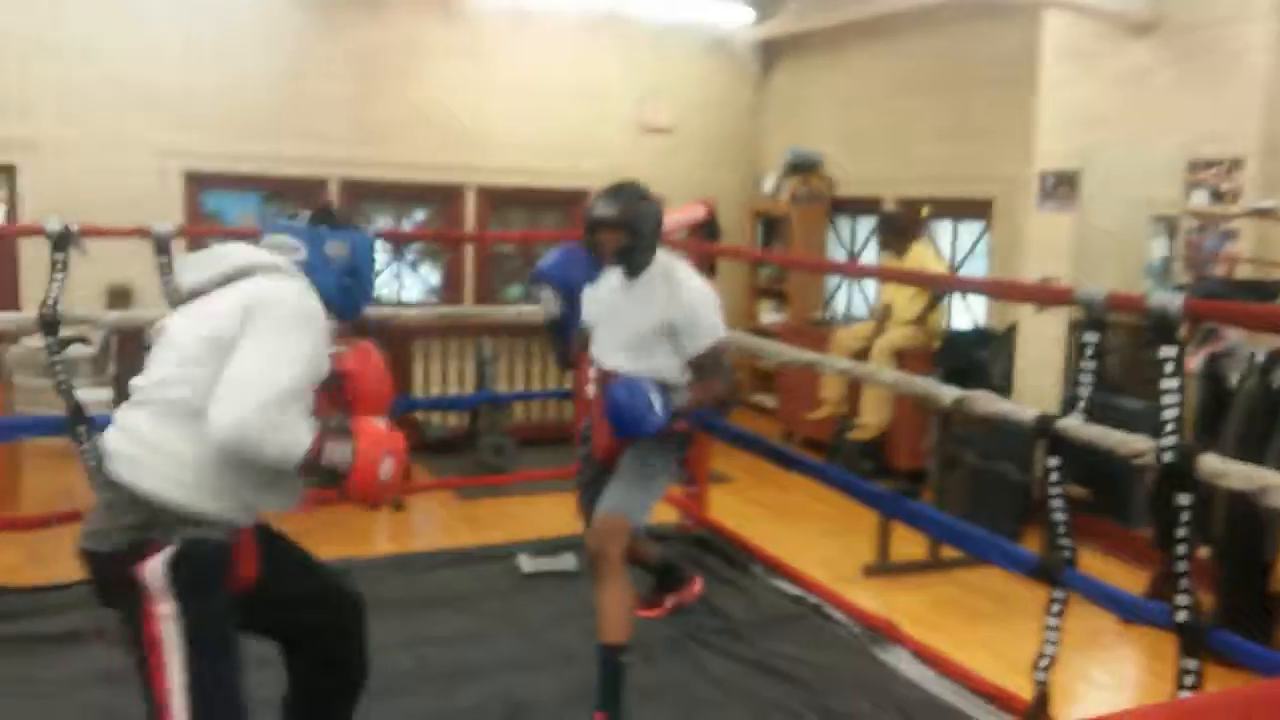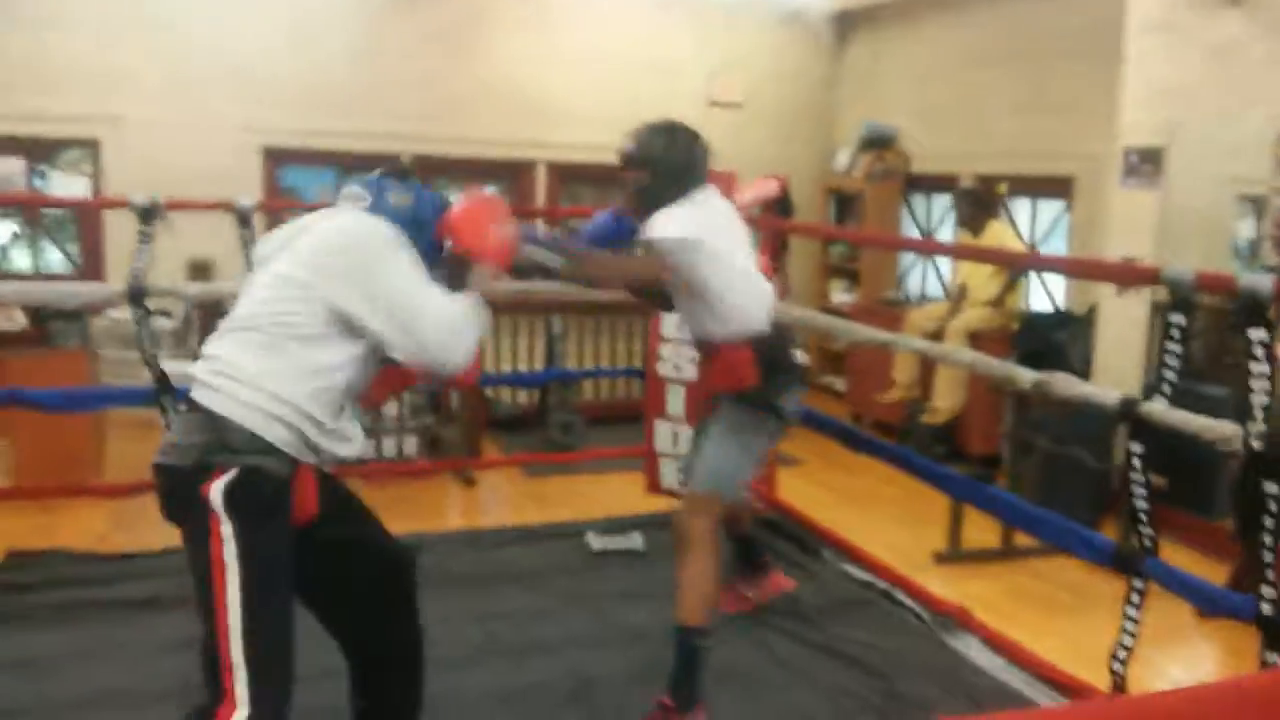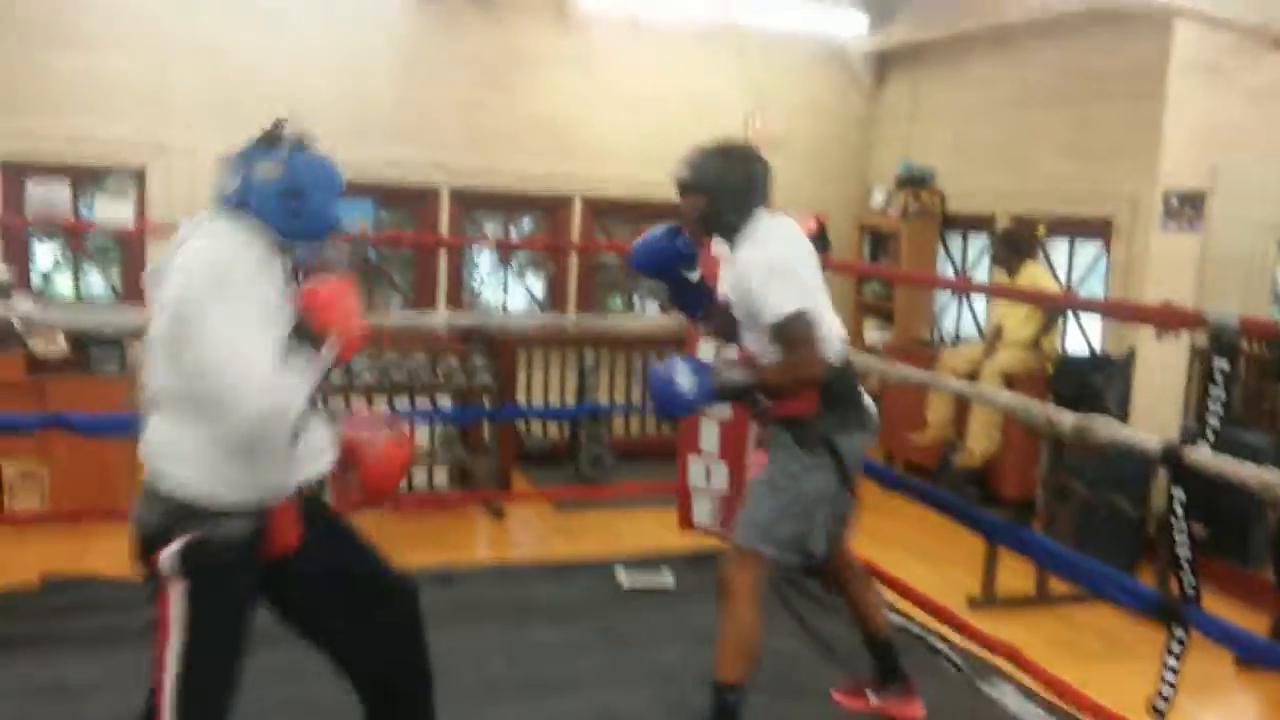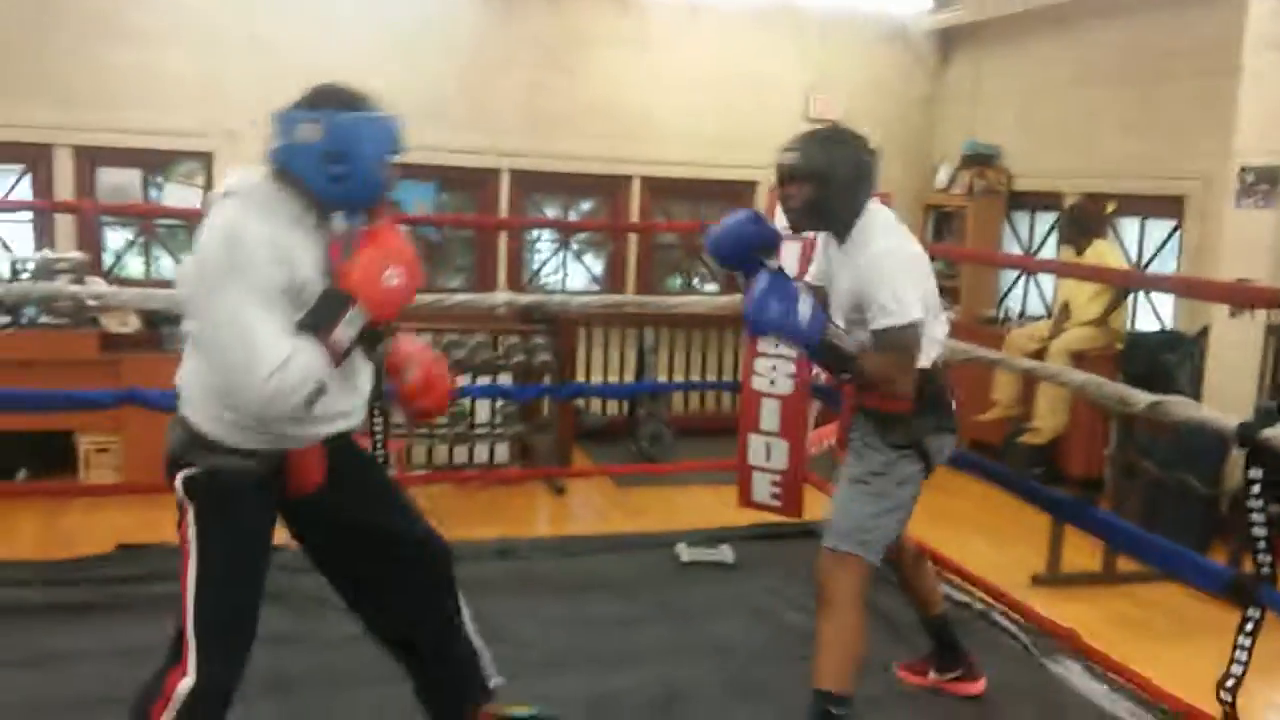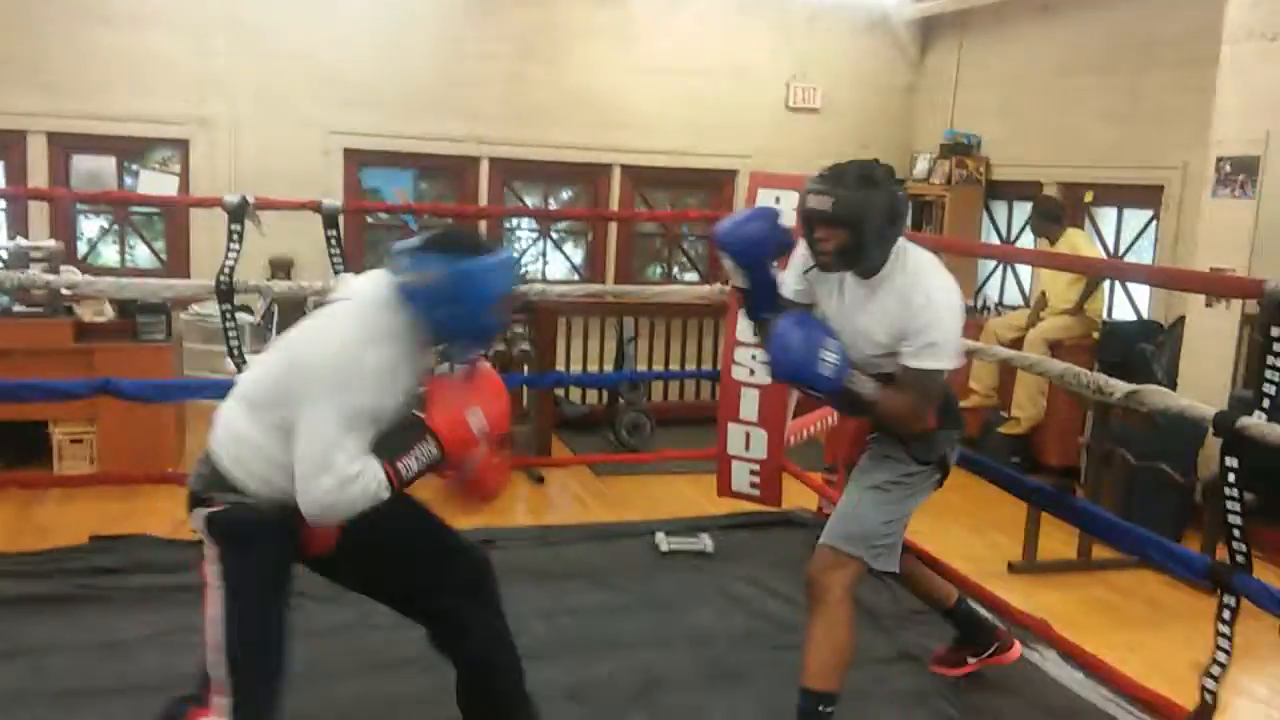
dt=0.3s
person 1, frame 1
left shoulder: (685, 289)
right shoulder: (591, 273)
left elbow: (717, 381)
right elbow: (569, 354)
left wrist: (671, 403)
right wrist: (561, 305)
left hip: (655, 433)
right hip: (606, 420)
left knee: (604, 546)
right knee: (606, 532)
right ankle: (675, 578)
person 1, frame 2
left shoulder: (684, 222)
right shoulder: (705, 207)
left elbow: (640, 274)
right elbow: (676, 288)
right wrist: (622, 253)
left hip: (754, 385)
right hip: (750, 372)
left knee: (694, 523)
right knee: (708, 489)
right ankle: (757, 570)
person 1, frame 3
left shoulder: (760, 255)
right shoulder: (769, 235)
left elbow: (810, 364)
right elbow: (731, 318)
left wrist: (721, 383)
right wrist: (684, 283)
left hip: (815, 426)
right hip: (834, 418)
left knee: (739, 571)
right knee: (829, 553)
person 1, frame 4
left shoulder: (886, 254)
right shoulder: (839, 234)
left elbow: (895, 377)
right elbow: (816, 304)
left wrist: (822, 337)
right wrist: (757, 272)
left hip: (903, 425)
right hip: (886, 419)
left knee: (839, 575)
right knee: (888, 537)
right ankle: (950, 662)
person 1, frame 5
left shoulder: (928, 294)
right shoulder: (817, 257)
left elbow: (913, 411)
right elbow: (782, 324)
left wrist: (841, 375)
right wrist: (754, 276)
left hip: (910, 439)
right hip: (873, 425)
left knee: (829, 576)
right knee: (879, 545)
right ankle: (982, 638)
person 2, frame 1
left shoulder: (238, 291)
right shoulder: (291, 302)
right elbow: (245, 422)
right wrist: (340, 454)
left hip: (206, 524)
right hip: (158, 538)
left knee: (330, 613)
person 2, frame 2
left shoulder: (328, 243)
right shoulder: (361, 237)
right elbow: (445, 342)
right wrist: (482, 270)
left hip: (275, 461)
right hip: (234, 464)
left knee: (382, 580)
person 2, frame 3
left shoulder: (241, 261)
right shoulder: (214, 266)
right elbow: (255, 406)
left wrist: (340, 444)
right wrist: (322, 339)
left hip: (274, 507)
right hip: (207, 524)
left knee: (386, 614)
person 2, frame 4
left shoulder: (313, 213)
right shoulder: (236, 235)
right elbow: (269, 387)
left wrist: (398, 352)
right wrist: (358, 308)
left hip: (321, 446)
right hip: (233, 462)
left knee: (416, 565)
right knee: (210, 661)
person 2, frame 5
left shoulder: (403, 312)
right shoulder: (356, 343)
right elbow: (327, 494)
left wrist: (464, 441)
right wrist: (433, 445)
left hip: (333, 478)
right hip: (252, 505)
left knee: (460, 577)
person 3, frame 1
left shoulder: (921, 253)
right shoulder: (889, 259)
left wrist: (922, 317)
right wrist: (879, 321)
left hip: (921, 327)
right hip: (893, 321)
left knee: (882, 346)
right knee: (841, 337)
left ankle: (872, 423)
right ankle: (834, 401)
person 3, frame 2
left shoulder: (999, 231)
right shoulder: (964, 236)
left wrist: (1000, 297)
right wrist: (955, 302)
left hip: (996, 307)
right hip: (968, 302)
left knee: (956, 326)
right knee: (915, 317)
left ankle: (945, 407)
right ankle: (906, 384)
person 3, frame 3
left shoulder: (1036, 273)
right shoulder: (1000, 276)
left wrist: (1036, 339)
right wrist: (990, 342)
left hip: (1033, 350)
right hip: (1004, 343)
left knee: (991, 368)
right knee: (949, 358)
left ankle: (978, 449)
right ankle: (939, 424)
person 3, frame 4
left shoulder: (1104, 250)
right shoulder: (1070, 256)
left wrist: (1102, 318)
right wrist: (1058, 321)
left hip: (1104, 327)
right hip: (1072, 323)
left knee: (1059, 347)
right knee: (1016, 337)
left ankle: (1046, 427)
right ankle: (1007, 404)
person 3, frame 5
left shoulder: (1076, 238)
right shoulder: (1046, 246)
left wrist: (1077, 306)
right wrist: (1035, 311)
left hip: (1082, 316)
right hip: (1050, 311)
left knee: (1036, 336)
right knee: (994, 326)
left ankle: (1025, 416)
right ankle: (984, 392)
